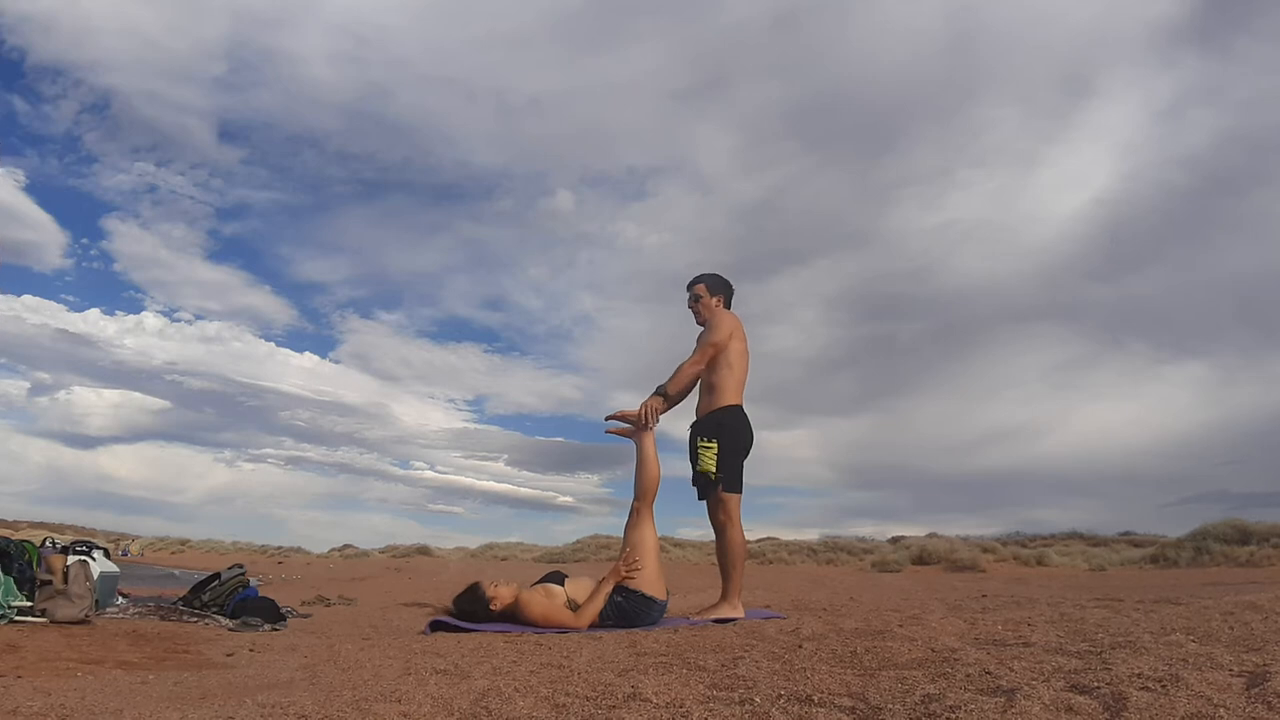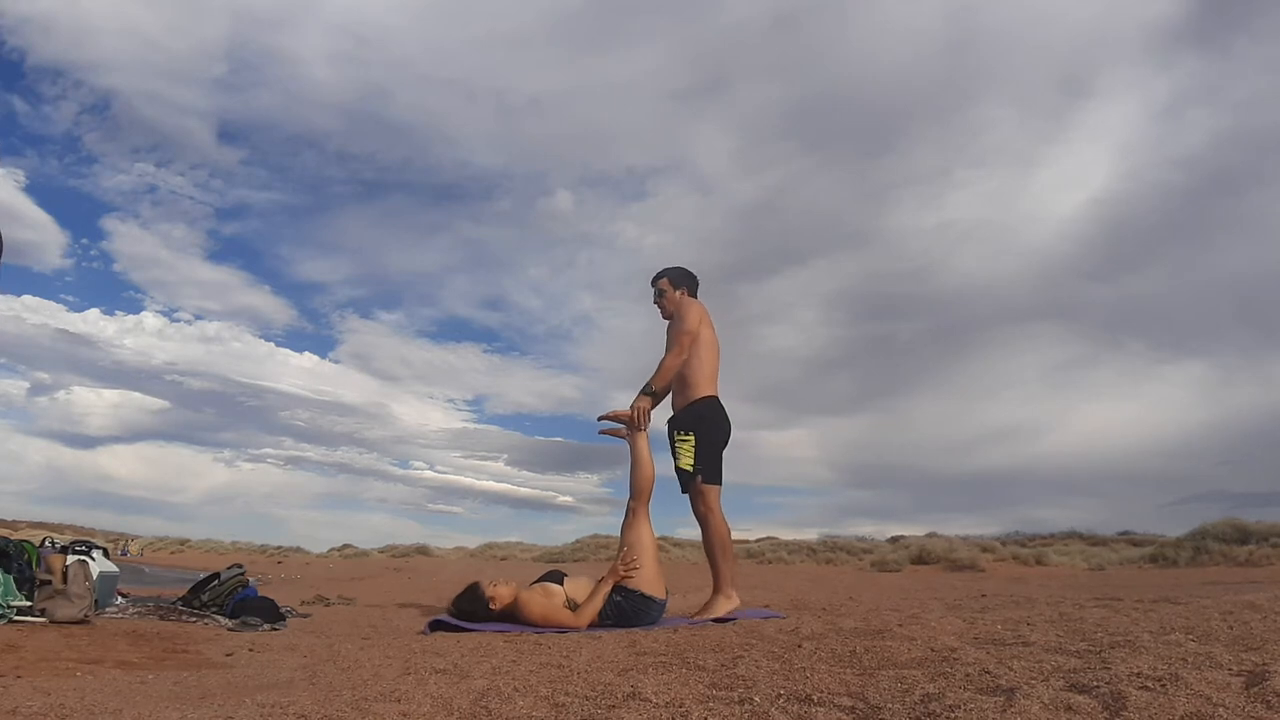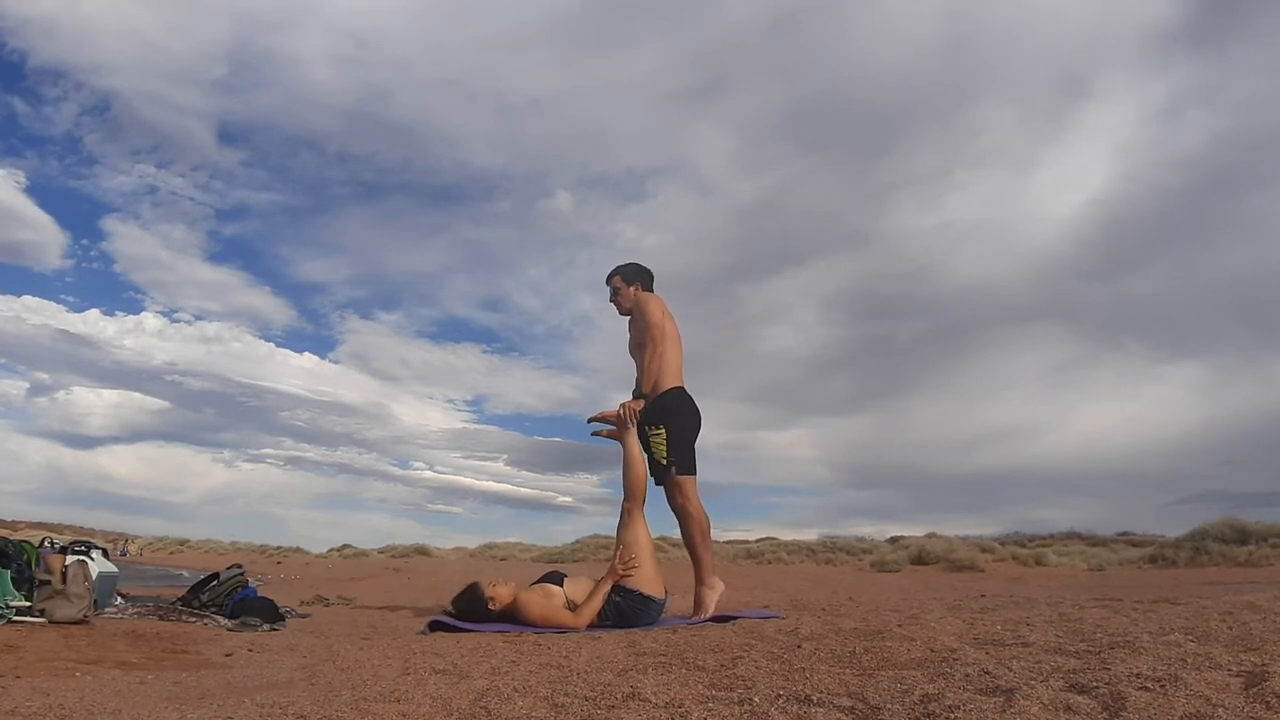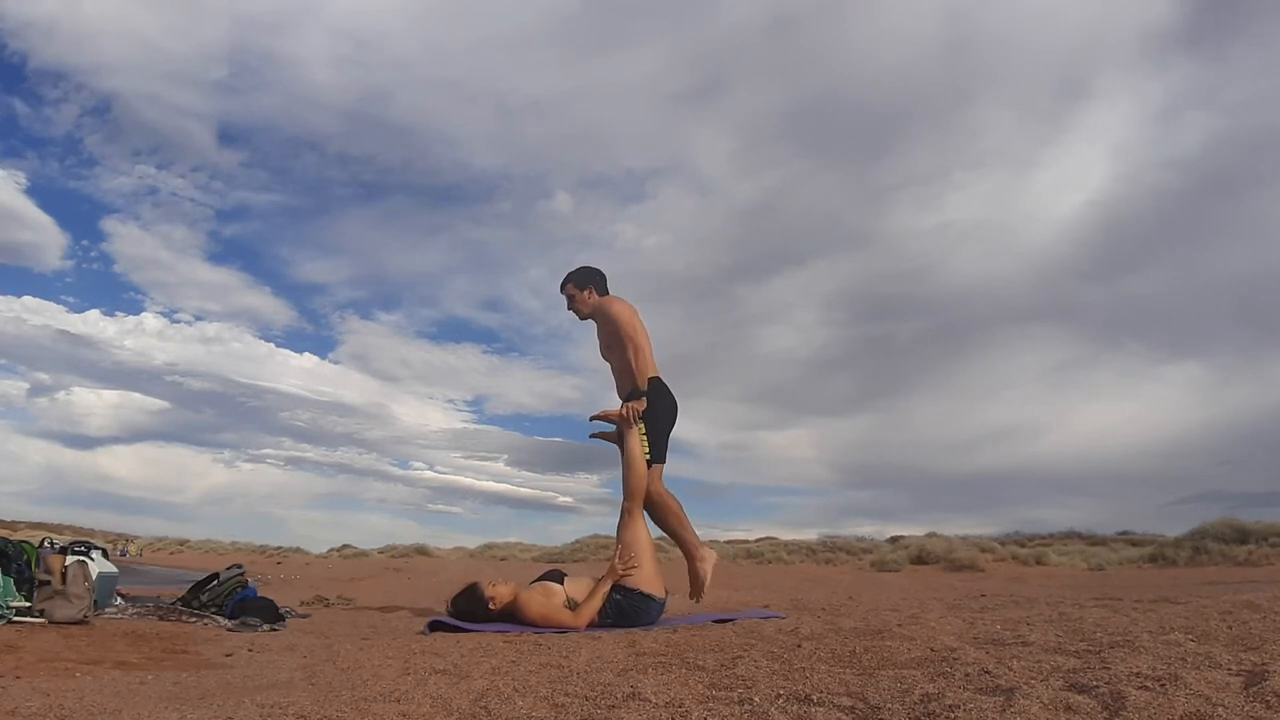
dt=1s
person 1, frame 1
left shoulder: (724, 320)
right shoulder: (711, 336)
left elbow: (695, 364)
right elbow: (688, 384)
left wrist: (658, 395)
right wrist: (652, 411)
left hip: (723, 425)
right hip: (715, 428)
left knee: (726, 516)
right knee: (721, 518)
left ankle: (731, 602)
right ankle: (729, 600)
person 1, frame 2
left shoulder: (690, 309)
right shoulder: (682, 325)
left elbow: (676, 357)
right elbow: (673, 380)
left wrist: (645, 394)
right wrist: (643, 410)
left hip: (701, 417)
right hip: (693, 420)
left knee: (707, 505)
right knee: (704, 509)
left ankle: (725, 591)
right ankle: (722, 592)
person 1, frame 3
left shoulder: (648, 303)
right shoulder: (640, 321)
left elbow: (654, 349)
left wrist: (638, 398)
right wrist: (631, 414)
left hip: (670, 408)
right hip: (665, 411)
left knee: (683, 497)
right knee: (680, 500)
left ankle: (708, 579)
right ankle: (705, 580)
person 1, frame 4
left shoulder: (610, 306)
right shoulder: (607, 324)
left elbow: (636, 346)
left wrist: (639, 397)
left hip: (649, 403)
right hip: (645, 404)
left knee: (647, 486)
right knee: (641, 488)
left ankle: (698, 553)
right ankle: (695, 554)
person 2, frame 1
left shoulder: (526, 600)
right shoulder: (524, 603)
right elbow: (578, 621)
right wrist: (611, 579)
left hip: (634, 602)
right hip: (636, 603)
right knee: (641, 507)
left ankle: (641, 438)
right ankle: (644, 434)
person 2, frame 2
left shoulder: (526, 599)
right shoulder: (524, 603)
right elbow: (577, 621)
right wrist: (609, 580)
left hip: (629, 601)
right hip: (637, 602)
right knee: (637, 508)
left ankle: (635, 437)
right ankle: (638, 433)
person 2, frame 3
left shoulder: (525, 600)
right shoulder: (523, 603)
right elbow: (577, 621)
right wrist: (609, 579)
left hip: (628, 602)
right hip: (634, 603)
right knee: (632, 509)
left ankle: (627, 437)
right ankle: (628, 431)
person 2, frame 4
left shoulder: (524, 600)
right shoulder: (523, 602)
right elbow: (577, 621)
right wrist: (609, 578)
left hip: (629, 601)
right hip: (636, 602)
right knee: (631, 508)
left ankle: (627, 434)
right ankle: (630, 429)
